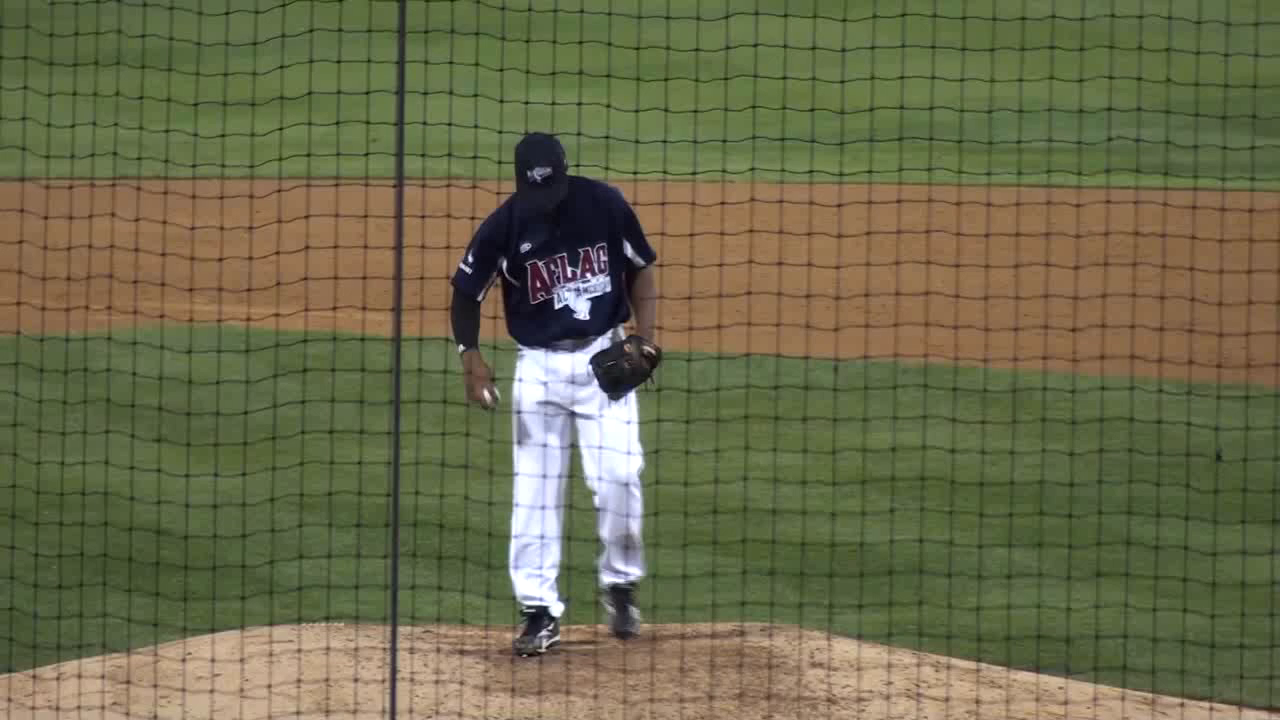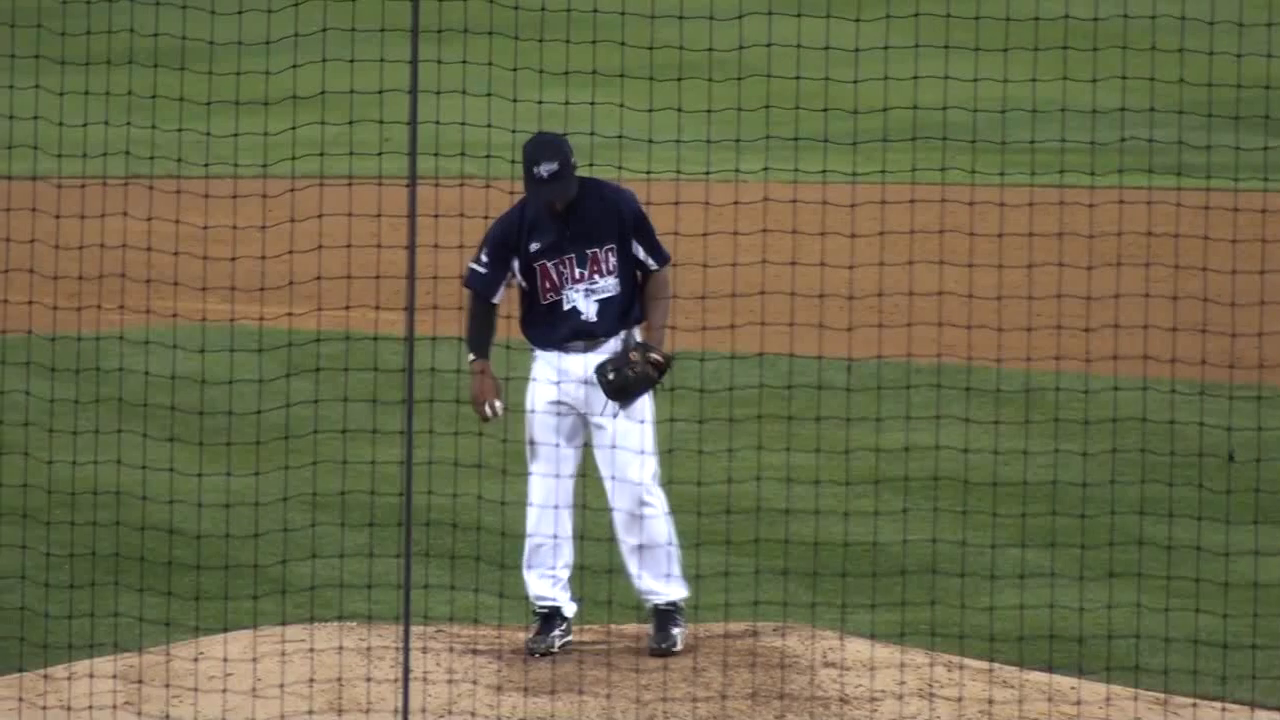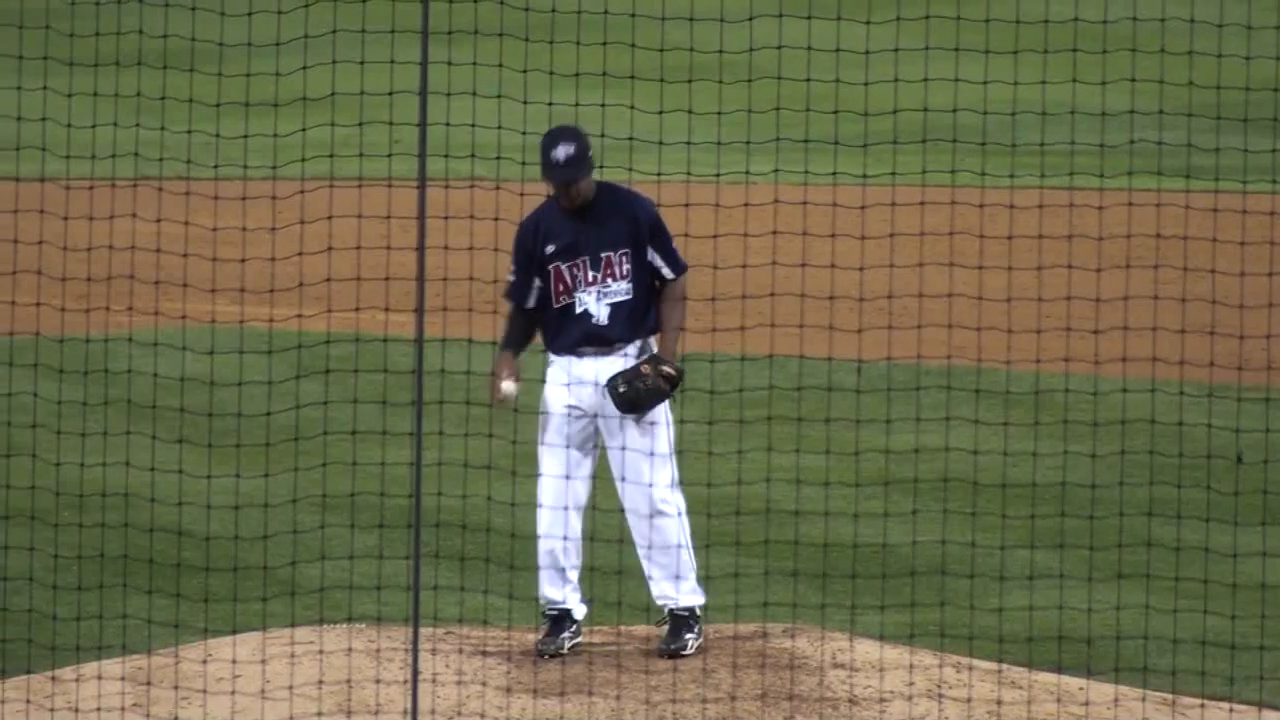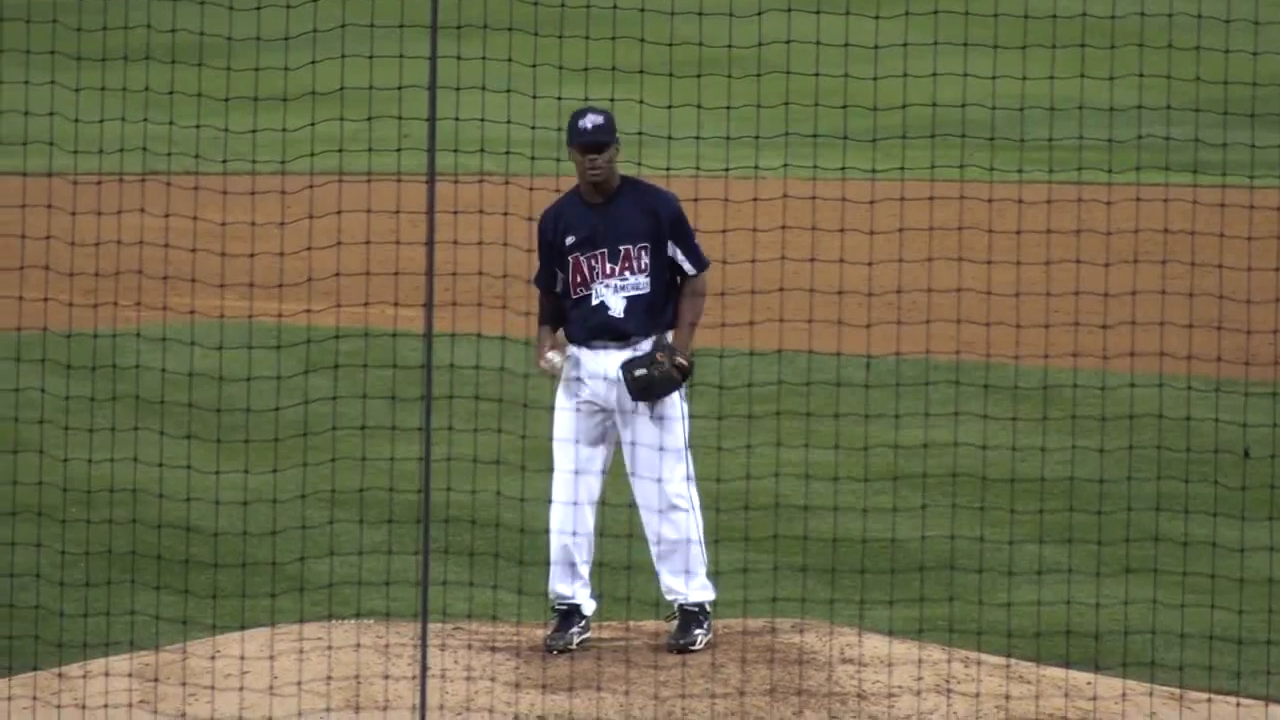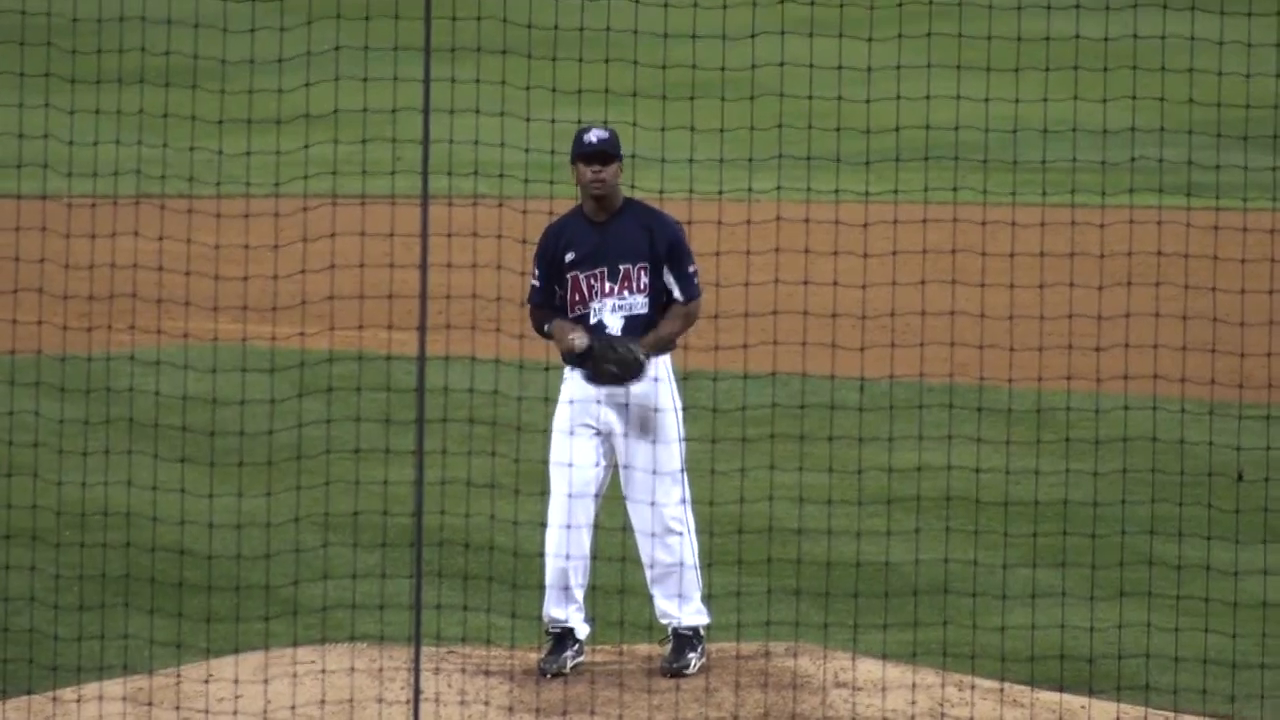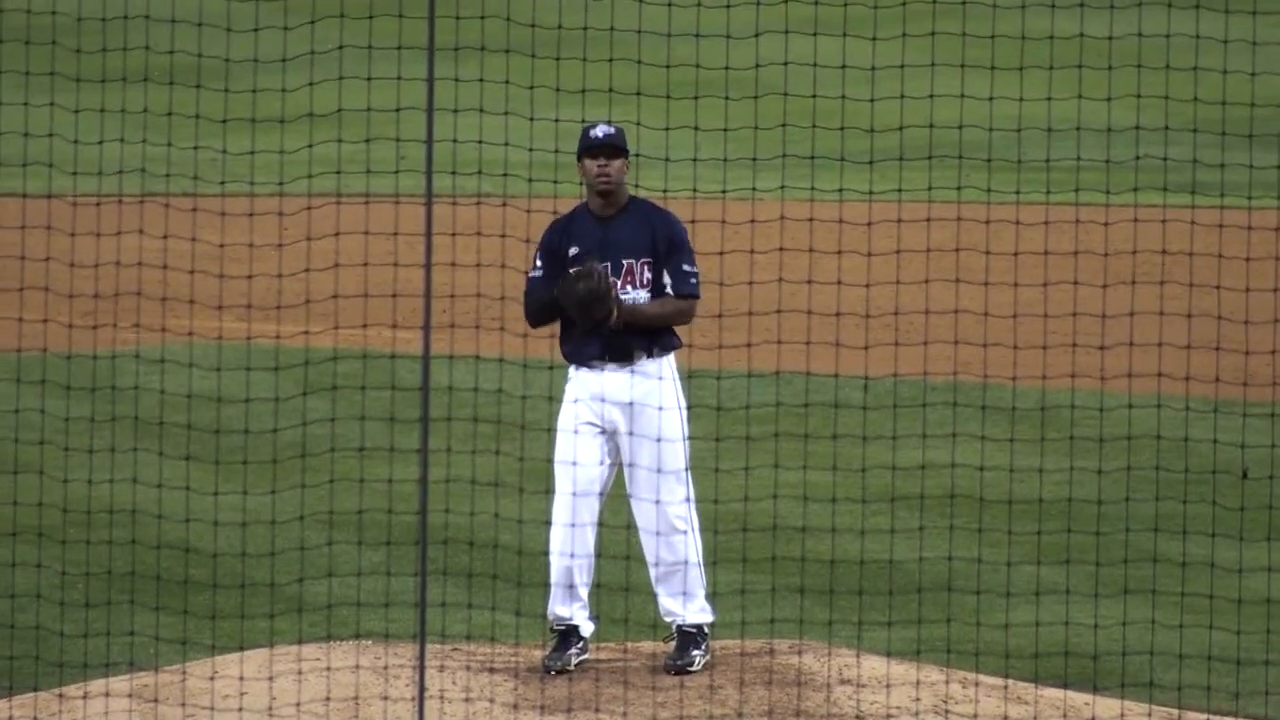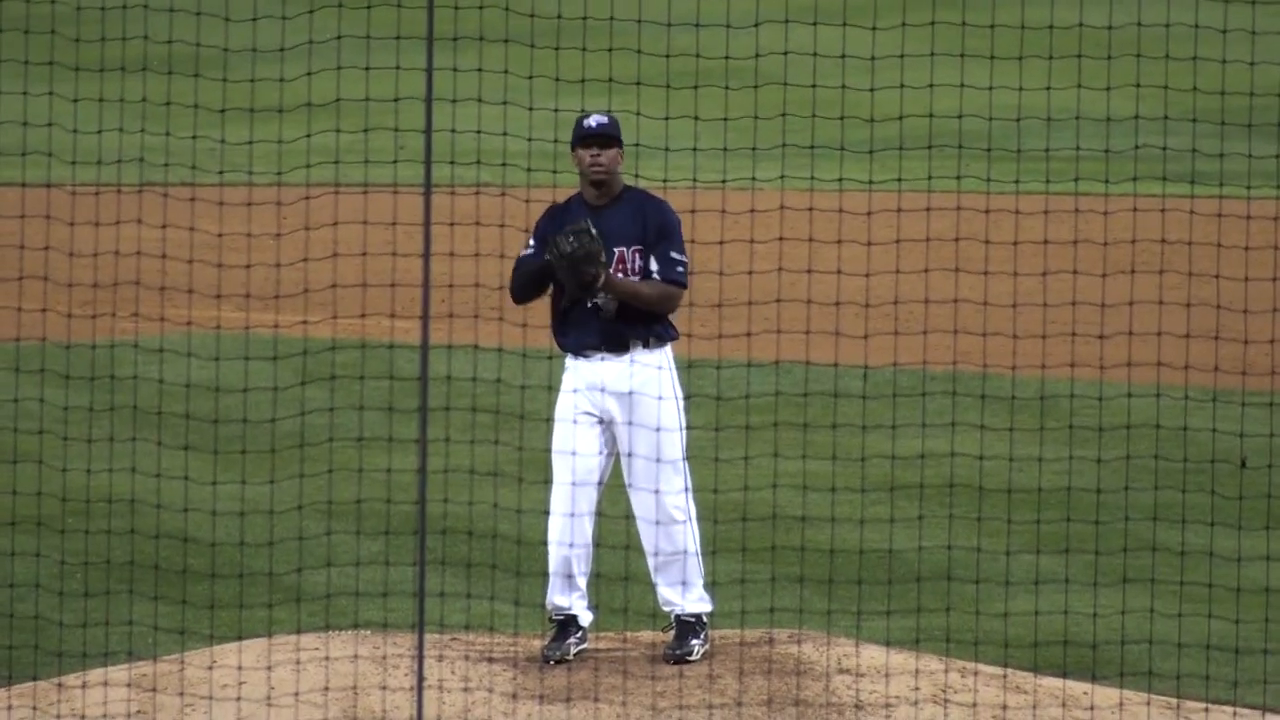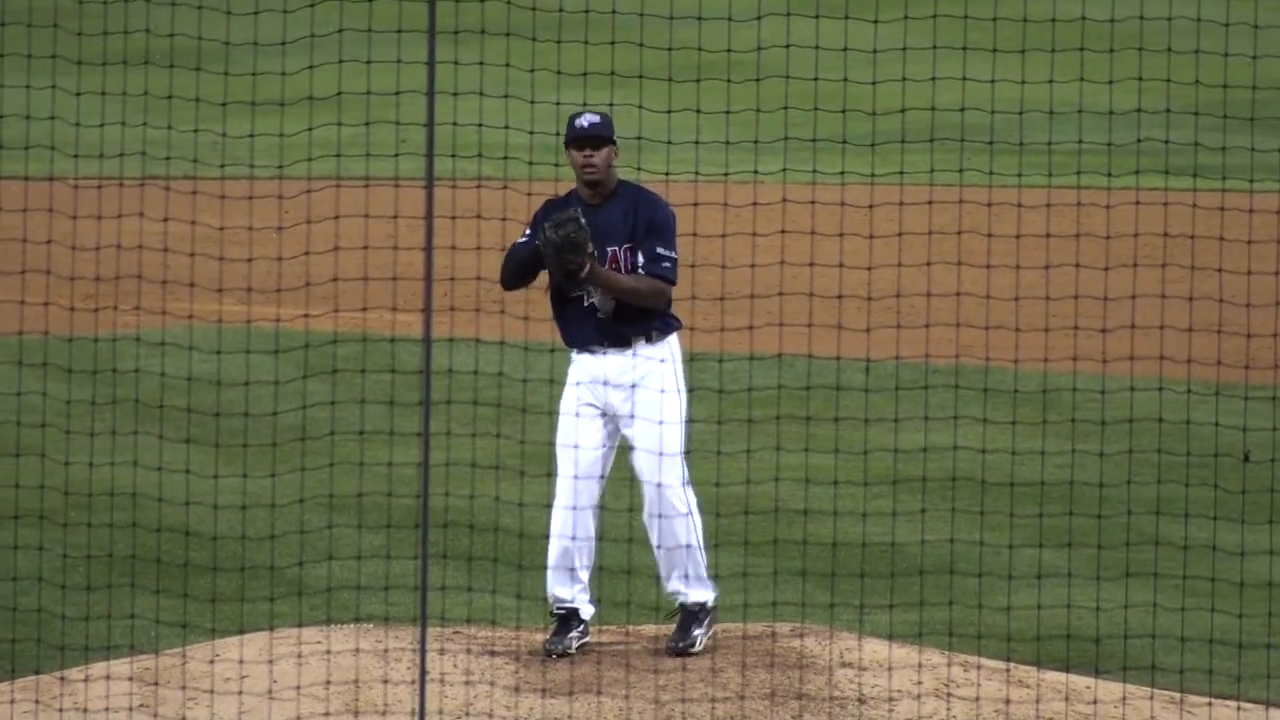
dt=0.2s
person 1, frame 1
left shoulder: (605, 204)
right shoulder: (502, 226)
left elbow: (641, 269)
right elbow: (466, 294)
left wrist: (644, 332)
right wrist: (470, 356)
left hip: (603, 357)
right hip: (538, 365)
left knee: (617, 479)
right knee: (534, 490)
left ankle: (620, 582)
right ankle: (540, 610)
person 1, frame 2
left shoulder: (617, 205)
right shoulder: (513, 227)
left elbow: (656, 273)
right elbow: (483, 298)
left wrist: (653, 340)
right wrist: (480, 363)
left hip: (615, 359)
right hip: (552, 367)
left knee: (636, 487)
right knee: (546, 492)
left ankle: (668, 605)
right ankle: (553, 611)
person 1, frame 3
left shoulder: (635, 211)
right shoulder: (534, 230)
left elbow: (673, 285)
right elbow: (526, 308)
left wrist: (666, 353)
right wrist: (508, 355)
left hip: (632, 365)
right hip: (567, 372)
left knee: (653, 492)
right knee: (558, 496)
left ankle: (684, 610)
right ankle: (563, 613)
person 1, frame 4
left shoulder: (657, 205)
right shoulder: (555, 219)
left elbow: (694, 280)
left wrist: (679, 345)
right wrist: (546, 333)
right hip: (584, 364)
left knee: (667, 486)
right knee: (570, 490)
left ankle: (693, 605)
right ankle: (573, 607)
person 1, frame 5
left shoulder: (659, 228)
right shoulder: (556, 237)
left elbow: (688, 305)
right elbow: (539, 312)
left wrist: (642, 345)
right wrist: (559, 330)
left hip: (646, 383)
right hip: (580, 386)
left knee: (663, 509)
right knee: (567, 511)
left ankle: (687, 629)
right ankle: (566, 631)
person 1, frame 6
left shoulder: (662, 225)
right shoulder: (561, 233)
left elbow: (685, 307)
right elbow: (533, 312)
left wrist: (622, 307)
right wrist: (569, 293)
left hip: (650, 378)
right hip: (585, 383)
left knee: (667, 507)
right knee: (572, 508)
left ankle: (691, 627)
right ankle: (571, 628)
person 1, frame 7
left shoulder: (655, 213)
right shoulder: (556, 219)
left elbow: (671, 295)
right elbow: (519, 290)
left wrist: (607, 279)
right wrist: (552, 261)
left hip: (646, 368)
right hip: (582, 372)
left knee: (664, 494)
right knee: (570, 498)
left ankle: (690, 616)
right ankle: (569, 618)
person 1, frame 8
left shoulder: (649, 209)
right shoulder: (554, 213)
left elbow: (656, 292)
right elbow: (509, 277)
left wrist: (590, 271)
right wrist: (540, 249)
left hip: (649, 359)
right hip: (587, 365)
left knee: (664, 482)
right knee: (575, 488)
left ankle: (694, 602)
right ankle: (571, 611)
